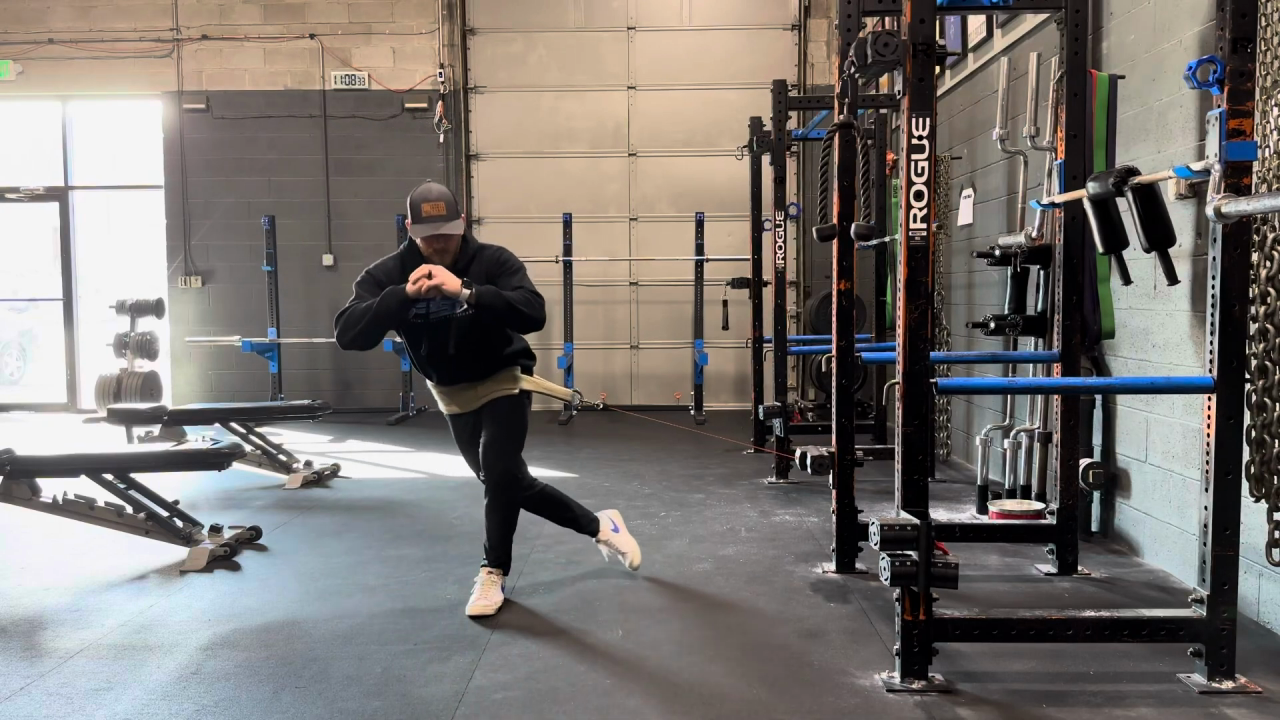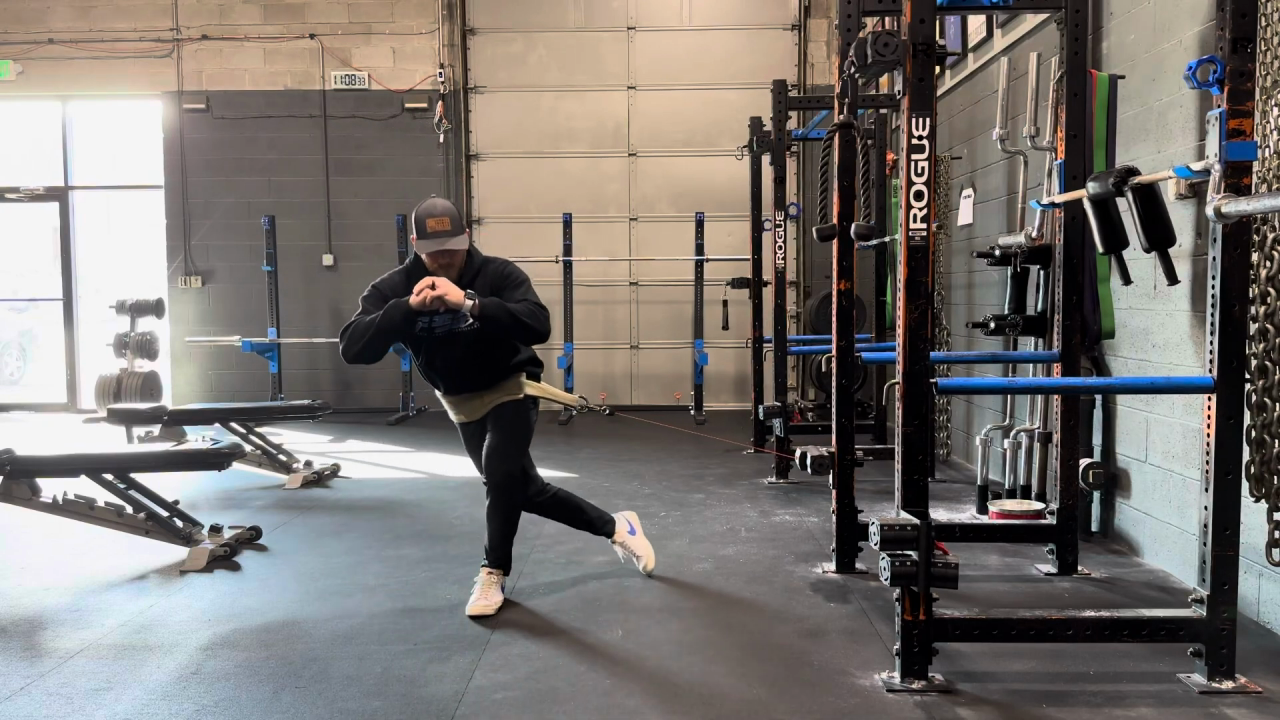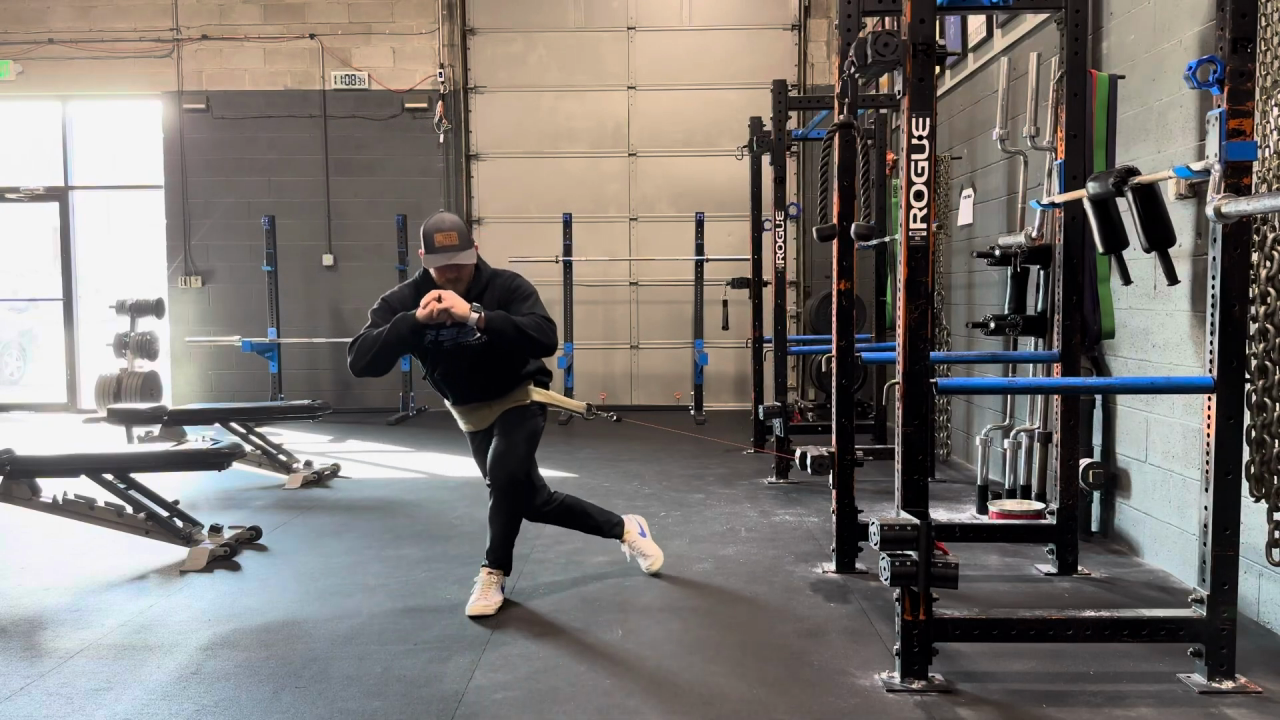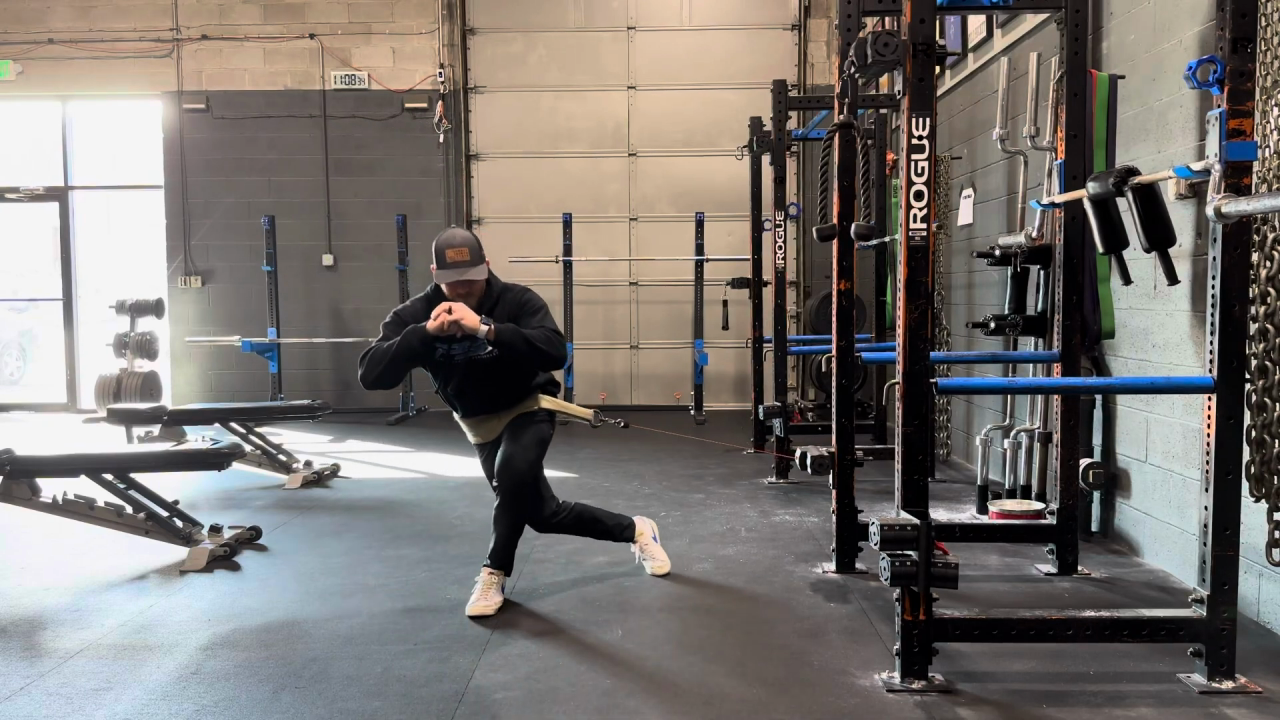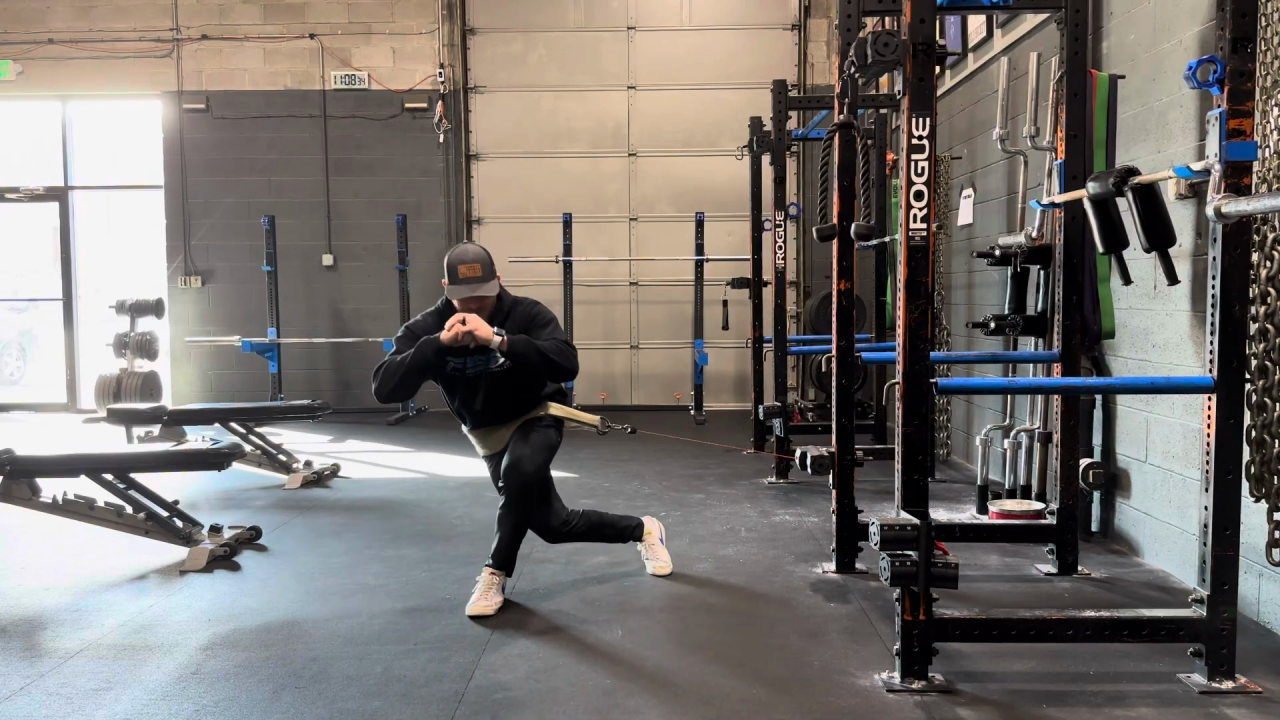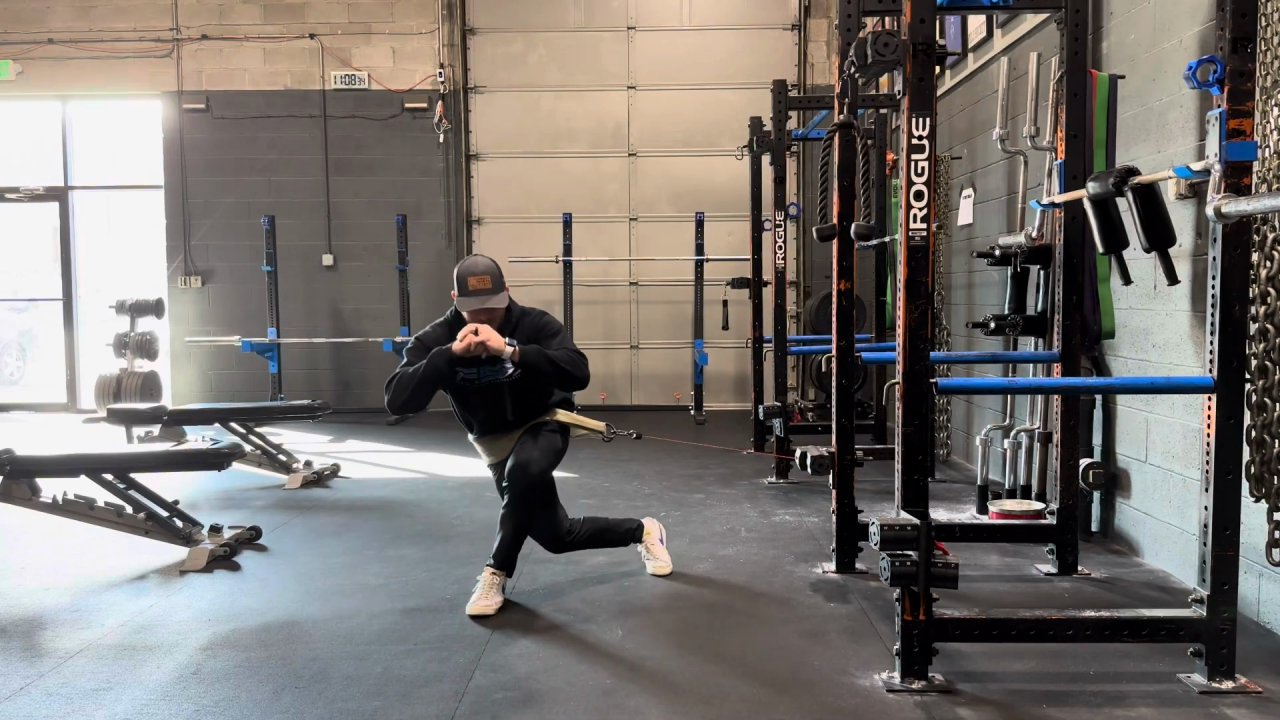
dt=0.1s
person 1, frame 1
left shoulder: (493, 261)
right shoulder: (387, 275)
left elbow: (533, 315)
right elbow: (347, 336)
left wrist: (464, 291)
right wrist: (403, 295)
left hip: (503, 380)
right hip: (454, 395)
left knee: (498, 471)
right knee: (512, 484)
left ankle: (493, 573)
right ankle: (599, 526)
person 1, frame 2
left shoulder: (498, 274)
right shoulder: (393, 289)
left elbow: (538, 327)
right elbow: (353, 349)
left wrist: (468, 303)
right wrist: (407, 307)
left hip: (509, 388)
right hip: (463, 403)
left knee: (502, 472)
right knee: (524, 489)
left ankle: (493, 574)
right ankle: (614, 526)
person 1, frame 3
left shoulder: (507, 286)
right shoulder: (402, 302)
left elbow: (546, 340)
right elbow: (360, 363)
left wrist: (475, 316)
right wrist: (413, 320)
left hip: (519, 397)
right hip: (472, 413)
left knee: (507, 470)
right knee: (533, 501)
left ankle: (493, 574)
right ankle: (625, 528)
person 1, frame 4
left shoulder: (517, 300)
right shoulder: (414, 316)
left elbow: (555, 353)
right elbow: (371, 376)
left wrist: (485, 328)
right wrist: (423, 332)
left hip: (527, 407)
right hip: (480, 424)
left knee: (514, 472)
right knee: (542, 513)
left ankle: (494, 575)
right ankle: (634, 530)
person 1, frame 5
left shoulder: (527, 313)
right shoulder: (426, 329)
left elbow: (567, 365)
right elbow: (384, 390)
left wrist: (498, 339)
right wrist: (438, 343)
left hip: (535, 417)
right hip: (489, 434)
left knee: (519, 472)
right knee: (552, 524)
left ankle: (494, 574)
right ankle: (642, 529)
person 1, frame 6
left shoulder: (535, 324)
right shoulder: (436, 339)
left elbow: (577, 374)
right elbow: (397, 401)
left wrist: (510, 349)
right wrist: (450, 354)
left hip: (542, 423)
right hip: (495, 443)
left knee: (523, 473)
right knee: (556, 535)
left ankle: (496, 574)
right ankle: (641, 531)
